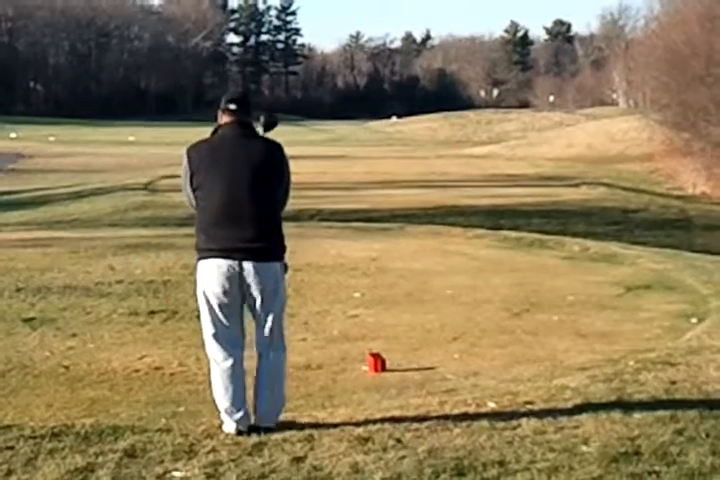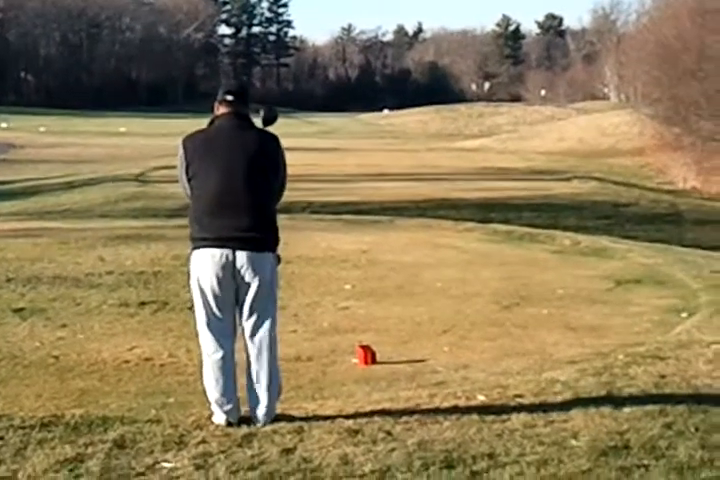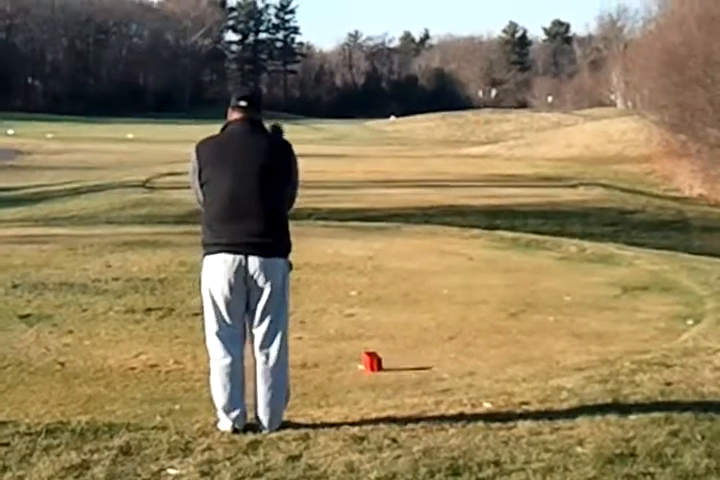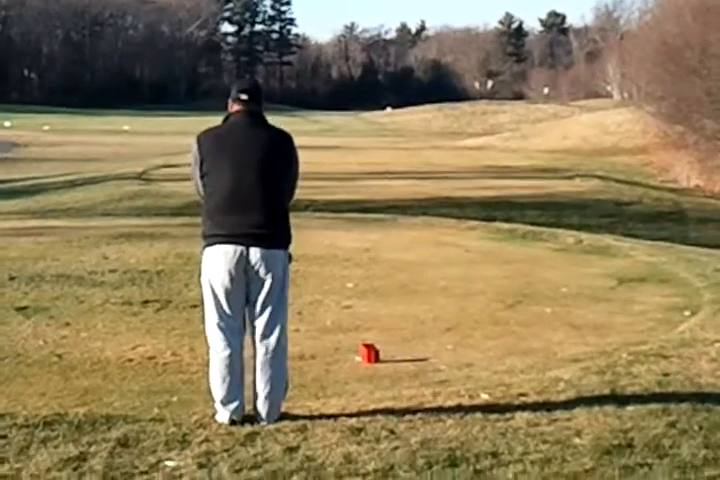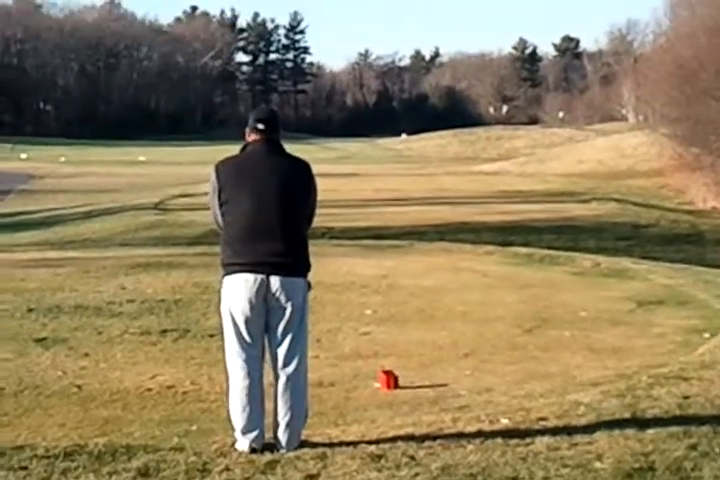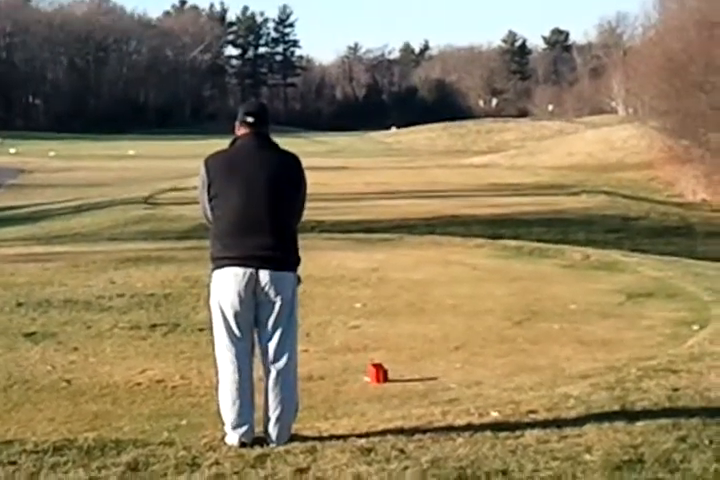
dt=0.4s
person 1, frame 1
left shoulder: (196, 154)
right shoulder: (272, 152)
left elbow: (194, 203)
right elbow: (281, 201)
left hip: (215, 259)
right hip: (264, 259)
left knee: (224, 346)
right knee: (271, 343)
left ankle: (235, 420)
right ankle: (266, 417)
person 1, frame 2
left shoulder: (192, 144)
right shoulder: (268, 143)
left elbow: (190, 192)
right elbow: (276, 193)
left hip: (208, 249)
right hip: (257, 250)
left knee: (215, 336)
right knee: (261, 335)
left ankle: (225, 411)
right ankle: (262, 411)
person 1, frame 3
left shoulder: (205, 150)
right shoulder: (280, 149)
left elbow: (202, 199)
right elbow: (288, 200)
left hip: (221, 255)
right hip: (269, 255)
left knee: (224, 342)
right knee: (270, 343)
left ankle: (231, 418)
right ankle: (270, 419)
person 1, frame 4
left shoulder: (206, 141)
right shoulder: (281, 141)
left elbow: (202, 191)
right elbow: (288, 192)
left hip: (221, 246)
right hip: (269, 247)
left knee: (223, 333)
right knee: (269, 334)
left ankle: (229, 410)
right ankle: (268, 410)
person 1, frame 5
left shoulder: (224, 170)
right shoulder: (300, 170)
left elbow: (220, 220)
right elbow: (306, 220)
left hip: (241, 275)
right hip: (289, 275)
left knee: (244, 361)
right knee: (290, 361)
left ankle: (249, 438)
right ankle: (288, 438)
person 1, frame 6
left shoulder: (214, 164)
right shoulder: (289, 163)
left elbow: (209, 215)
right elbow: (296, 215)
left hip: (230, 269)
right hip: (278, 269)
left knee: (233, 355)
right knee: (280, 355)
left ankle: (238, 432)
right ankle: (278, 432)
